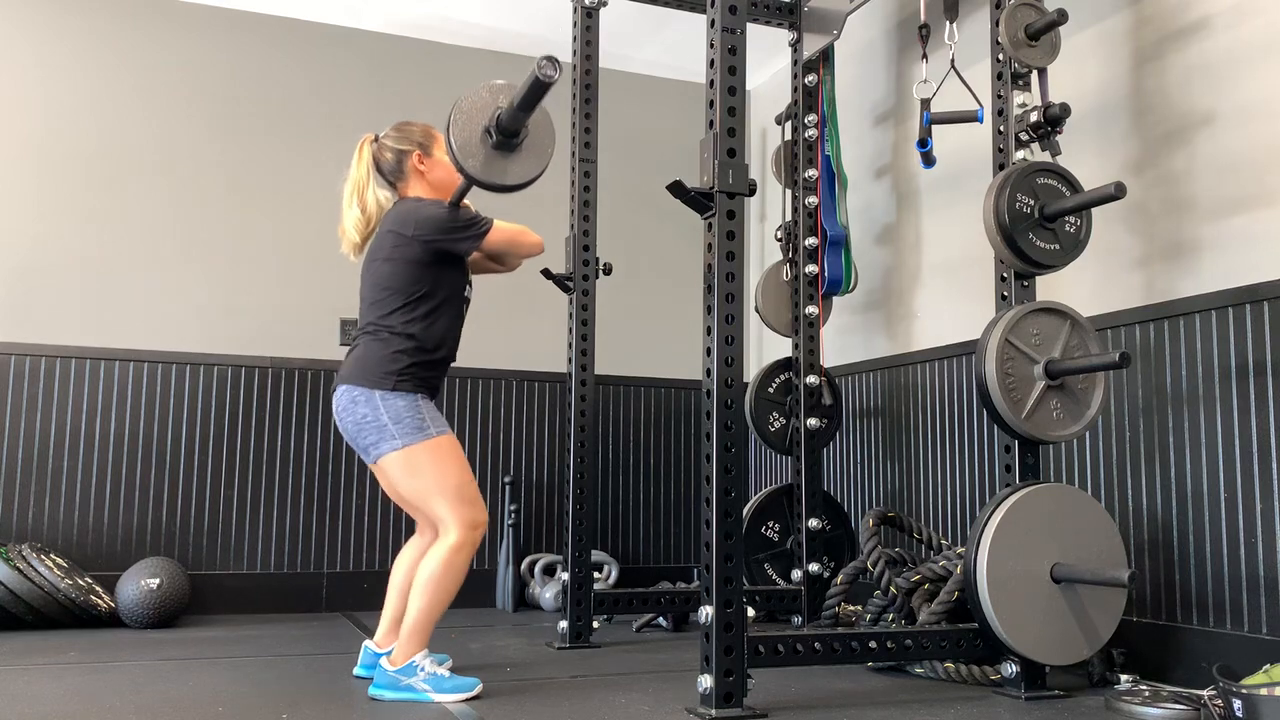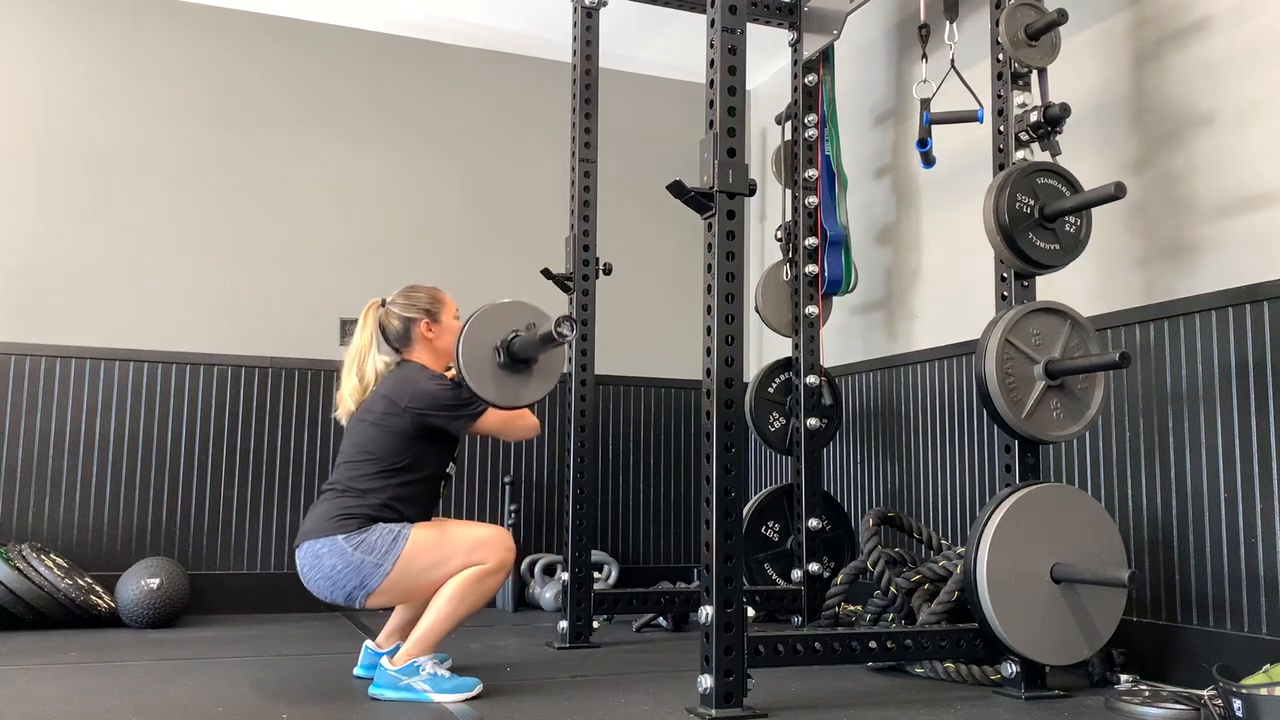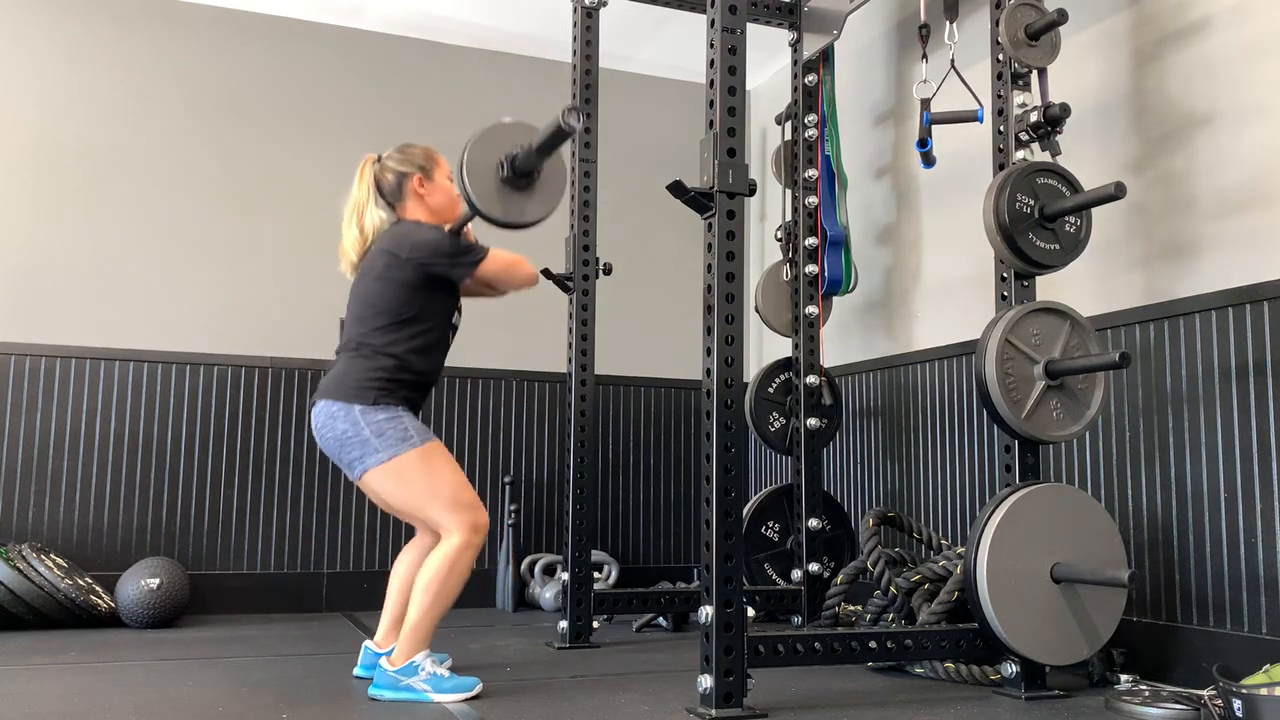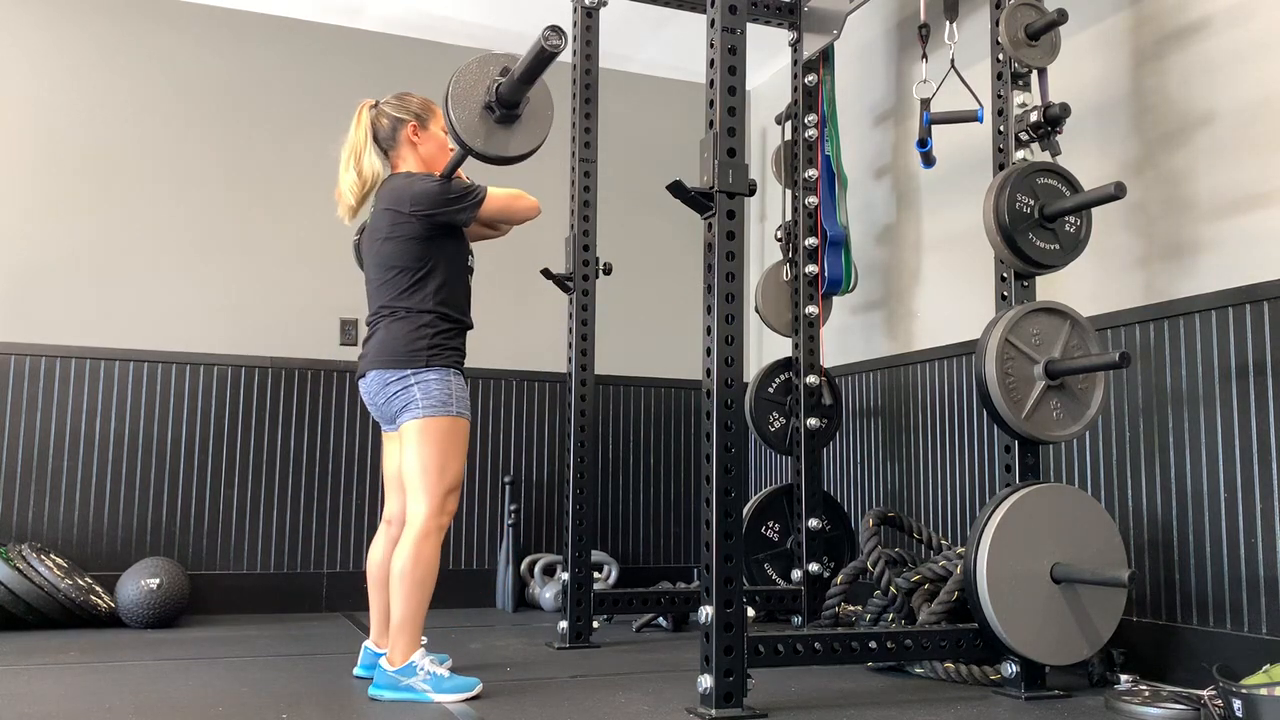
dt=1s
person 1, frame 1
left shoulder: (404, 224)
right shoulder: (430, 217)
left elbow: (499, 262)
right elbow: (528, 244)
left wrist: (479, 248)
right wrist: (487, 238)
left hip: (369, 395)
right hip: (388, 396)
left knee: (437, 527)
right knee: (464, 524)
left ankle: (382, 647)
right ankle: (403, 665)
person 1, frame 2
left shoulder: (404, 383)
right shoulder: (425, 390)
right elbow: (525, 426)
left wrist: (469, 383)
left hip: (334, 548)
right hip: (345, 550)
left knee: (464, 551)
right knee: (496, 549)
left ankle: (385, 648)
right ankle: (405, 666)
person 1, frame 3
left shoulder: (404, 247)
right shoulder: (424, 242)
left elbow: (487, 283)
right elbow: (523, 275)
left wrist: (467, 249)
right wrist: (478, 251)
left hip: (351, 411)
right hip: (366, 411)
left knee: (441, 527)
right knee: (465, 524)
left ankle: (383, 647)
right ankle: (403, 665)
person 1, frame 4
left shoulder: (394, 200)
right shoulder: (423, 192)
left elbow: (484, 226)
right elbow: (525, 208)
left wrist: (470, 203)
right wrist: (474, 193)
left hip: (389, 371)
right hip: (422, 369)
left knee: (400, 518)
right knee: (430, 516)
left ankle: (381, 648)
right ankle: (401, 666)
